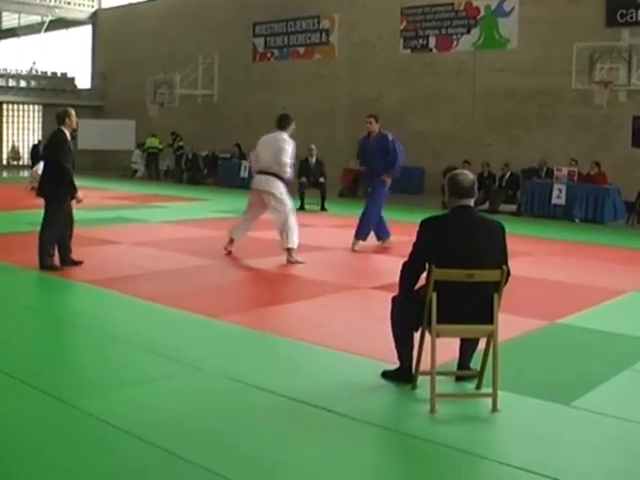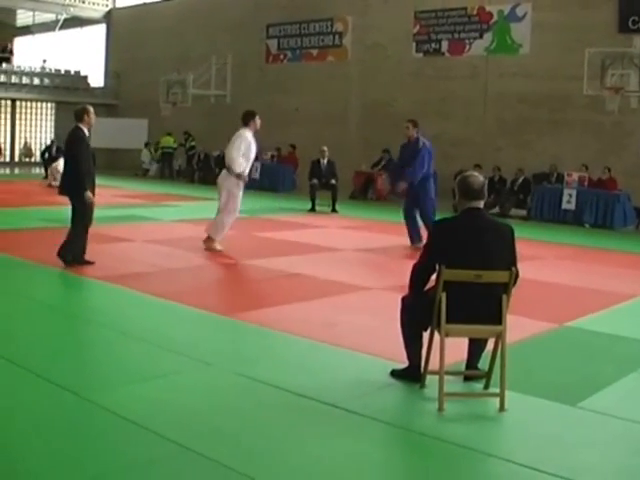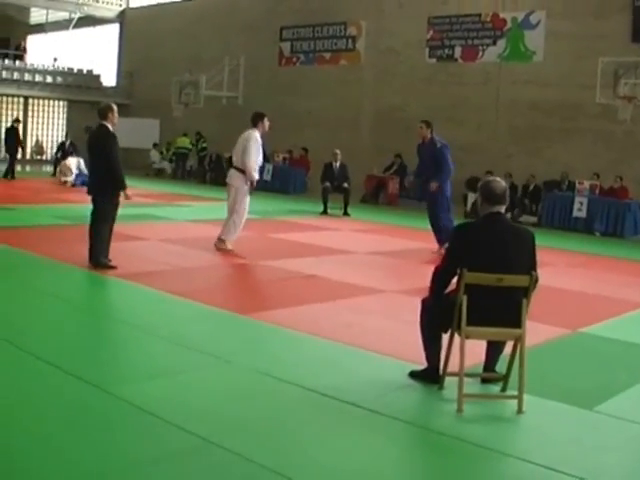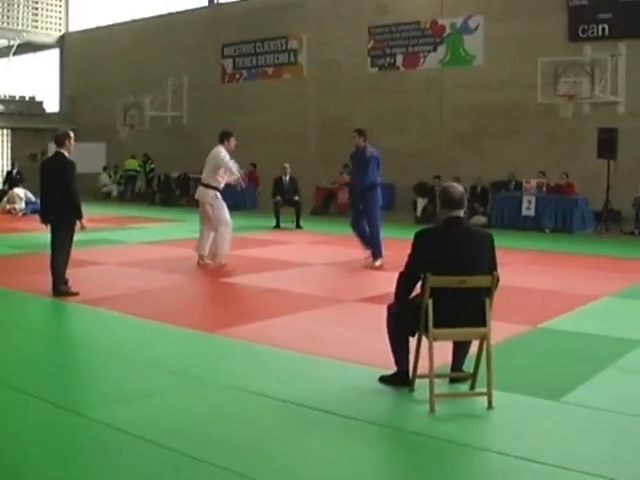
dt=0.5s
person 1, frame 1
left shoulder: (432, 226)
right shoulder: (495, 228)
left elbow: (412, 268)
left wrist: (404, 294)
left hip: (439, 311)
right hip: (481, 313)
left knee: (401, 303)
left ankle: (405, 369)
right ankle: (464, 366)
person 1, frame 2
left shoulder: (443, 228)
right shoulder: (504, 230)
left elbow: (423, 269)
left wrist: (414, 294)
left hip: (450, 312)
right hip: (489, 314)
left knee: (410, 303)
left ankle: (414, 368)
right ankle: (472, 367)
person 1, frame 3
left shoulder: (466, 232)
right shoulder: (526, 236)
left elbow: (445, 272)
left wrist: (434, 296)
left hip: (470, 314)
right hip: (509, 317)
left knee: (431, 305)
left ankle: (433, 369)
right ankle: (490, 369)
person 1, frame 4
left shoulder: (426, 237)
right shoulder: (484, 238)
left elbow: (409, 277)
left wrist: (399, 302)
left hip: (435, 317)
right hip: (473, 317)
left knee: (396, 311)
left ankle: (402, 373)
right ankle: (457, 369)
person 2, frame 1
left shoulder: (60, 137)
right shoulder: (60, 139)
right elbow: (64, 168)
left wrist: (71, 190)
right wrist: (75, 191)
left hip: (59, 189)
right hip: (56, 190)
left knee: (66, 223)
right knee: (52, 225)
left ankle: (66, 257)
right ankle: (46, 261)
person 2, frame 2
left shoulder: (78, 134)
right shoulder: (78, 136)
right elbow: (80, 165)
left wrist: (86, 188)
right wrist: (86, 189)
left hip: (79, 186)
right hip: (79, 187)
left knee: (81, 221)
right knee: (83, 221)
left ankle: (78, 256)
right ankle: (66, 252)
person 2, frame 3
left shoulder: (95, 134)
right shoulder: (109, 135)
right elbow: (114, 164)
right wrist: (123, 187)
left hip: (98, 184)
right hip: (108, 186)
left knee: (98, 220)
right knee: (105, 221)
left ankle: (96, 255)
right ankle: (99, 258)
person 2, frame 4
left shoulder: (46, 163)
right shoulder: (67, 164)
left elbow: (44, 190)
right elbow: (72, 192)
left wrist: (44, 213)
right wrist: (80, 216)
left hip: (53, 212)
right hip: (65, 214)
left knee: (58, 248)
right knee: (61, 249)
left ankle: (59, 281)
right ankle: (59, 286)
person 3, frame 1
left shoulder: (265, 138)
right shoulder: (287, 141)
left elbow: (254, 158)
right elbow: (284, 161)
right wrist: (287, 175)
left hip: (259, 181)
right hip: (273, 184)
left knee: (249, 215)
right knee: (287, 217)
left ankle: (230, 243)
right ankle: (291, 254)
person 3, frame 2
left shoulder: (245, 136)
right shoulder: (245, 137)
left elbow: (231, 154)
right elbow: (232, 154)
right wrist: (240, 173)
left hip: (231, 178)
right hip: (233, 179)
left knee: (227, 211)
right knee: (228, 212)
left ankle: (212, 239)
right ankle: (211, 240)
person 3, frame 3
left shoulder: (248, 135)
right shoulder: (255, 138)
right elbow: (249, 161)
right wrist: (253, 178)
left hip: (236, 174)
right hip: (241, 178)
left knee: (239, 210)
right knee: (239, 211)
left ankle: (225, 237)
right ankle: (222, 240)
person 3, frame 4
left shoulder: (218, 152)
right shoulder: (220, 153)
right elbow: (226, 164)
left wrist: (233, 178)
right wrist: (237, 174)
left hip: (205, 192)
right hip: (211, 194)
left knee: (207, 226)
right knee: (224, 224)
left ankle: (202, 257)
right ankle: (217, 256)
person 4, frame 1
left shoulder: (387, 139)
right shoulder: (364, 141)
left elbow: (397, 157)
right elbow: (360, 156)
left wrist: (390, 174)
right wrist: (363, 166)
left hip: (382, 179)
right hip: (370, 178)
left knee: (370, 209)
right knee: (374, 210)
left ankle: (358, 239)
right ankle: (385, 237)
person 4, frame 2
left shoulder: (423, 146)
right shoulder: (405, 147)
left elbow: (419, 166)
right elbow: (400, 165)
left wrist: (405, 181)
right wrist: (399, 180)
left hip: (424, 183)
right hip: (412, 184)
left knee: (427, 215)
right knee: (408, 213)
right ankle: (417, 241)
person 4, frame 3
left shoulder: (439, 146)
right shoulder: (421, 147)
left elbow: (447, 167)
left wrist: (437, 181)
right wrist: (415, 177)
left hip: (440, 184)
right hip: (430, 183)
left knee: (442, 214)
right knee: (433, 215)
left ankle: (446, 242)
right ankle: (442, 244)
person 4, frame 4
left shoulder: (370, 155)
right shoulder: (355, 154)
left elbow: (368, 176)
left wrist: (350, 180)
right wrist: (349, 180)
left hip: (370, 192)
right hip: (359, 193)
left knee: (373, 225)
right knee: (356, 223)
left ankle: (377, 256)
right ankle: (370, 247)
